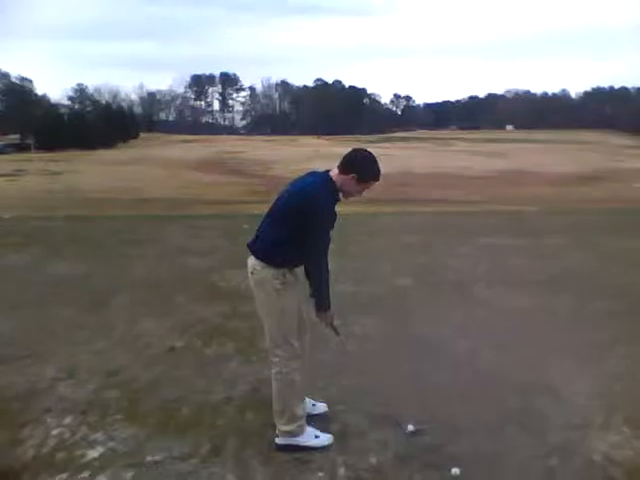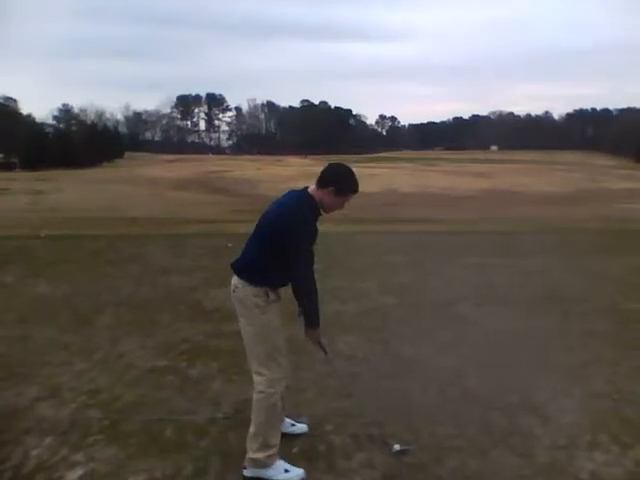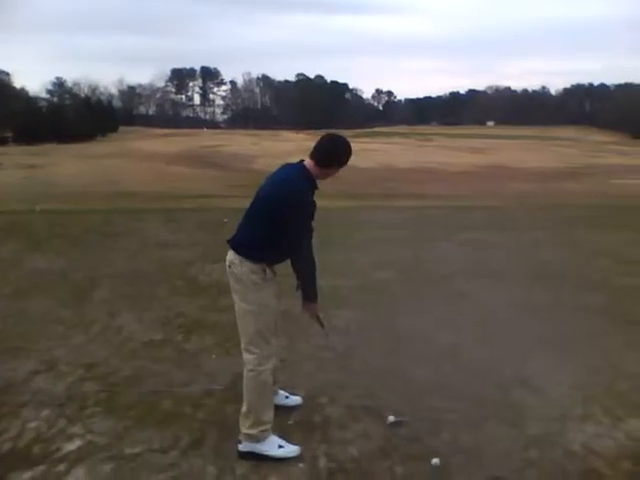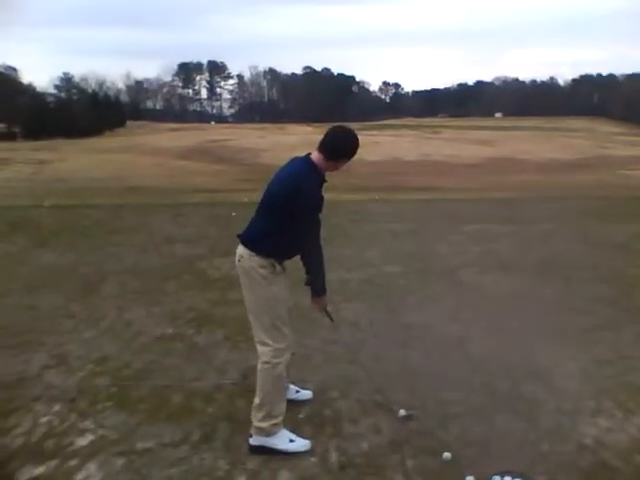
dt=1s
person 1, frame 1
left shoulder: (316, 182)
right shoulder: (319, 200)
right elbow: (317, 257)
left wrist: (316, 295)
right wrist: (323, 304)
left hip: (284, 264)
right hip: (271, 271)
left knee: (299, 335)
right knee: (287, 352)
left ankle: (294, 400)
right ankle: (290, 431)
person 1, frame 2
left shoulder: (296, 202)
right shoulder: (299, 217)
left elbow: (295, 267)
right elbow: (302, 273)
left wrist: (305, 309)
right wrist: (312, 322)
left hip: (257, 285)
right hip: (255, 291)
left knee: (271, 363)
right knee: (271, 373)
left ankle: (273, 419)
person 1, frame 3
left shoulder: (291, 174)
right shoulder: (298, 193)
right elbow: (301, 248)
left wrist: (303, 283)
right wrist: (310, 295)
left hip: (252, 260)
right hip: (251, 267)
left knee: (266, 337)
right knee: (260, 350)
left ankle: (267, 392)
right ankle: (254, 437)
person 1, frame 4
left shoulder: (299, 167)
right shoulder: (306, 186)
right elbow: (309, 241)
left wrist: (312, 278)
right wrist: (318, 288)
left hip: (261, 255)
right hip: (261, 262)
left knee: (278, 330)
right knee: (275, 344)
left ankle: (277, 386)
right ankle: (265, 431)
